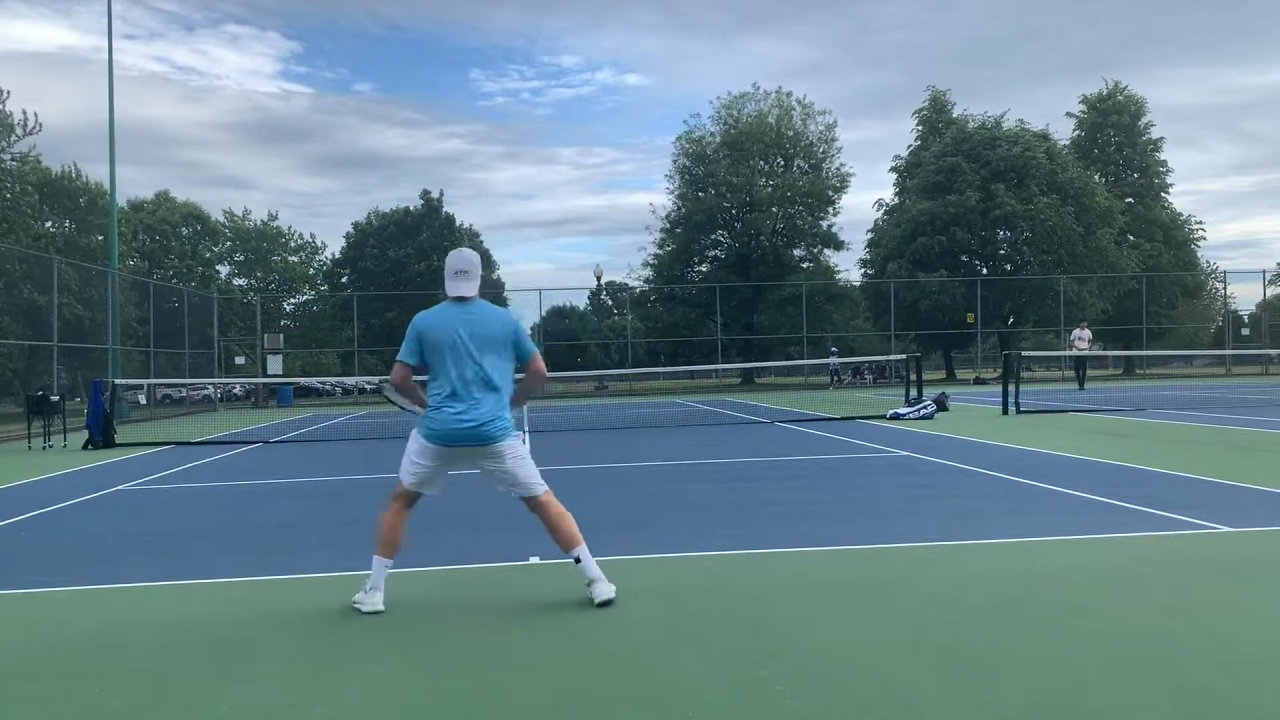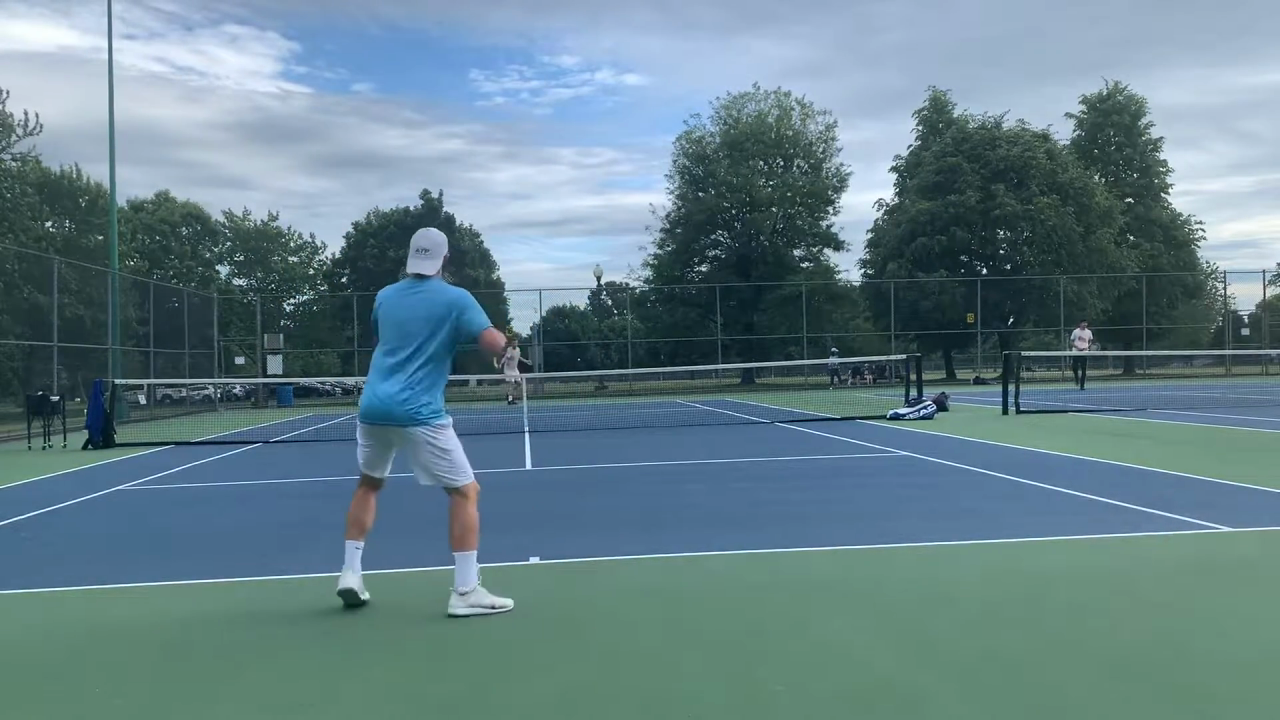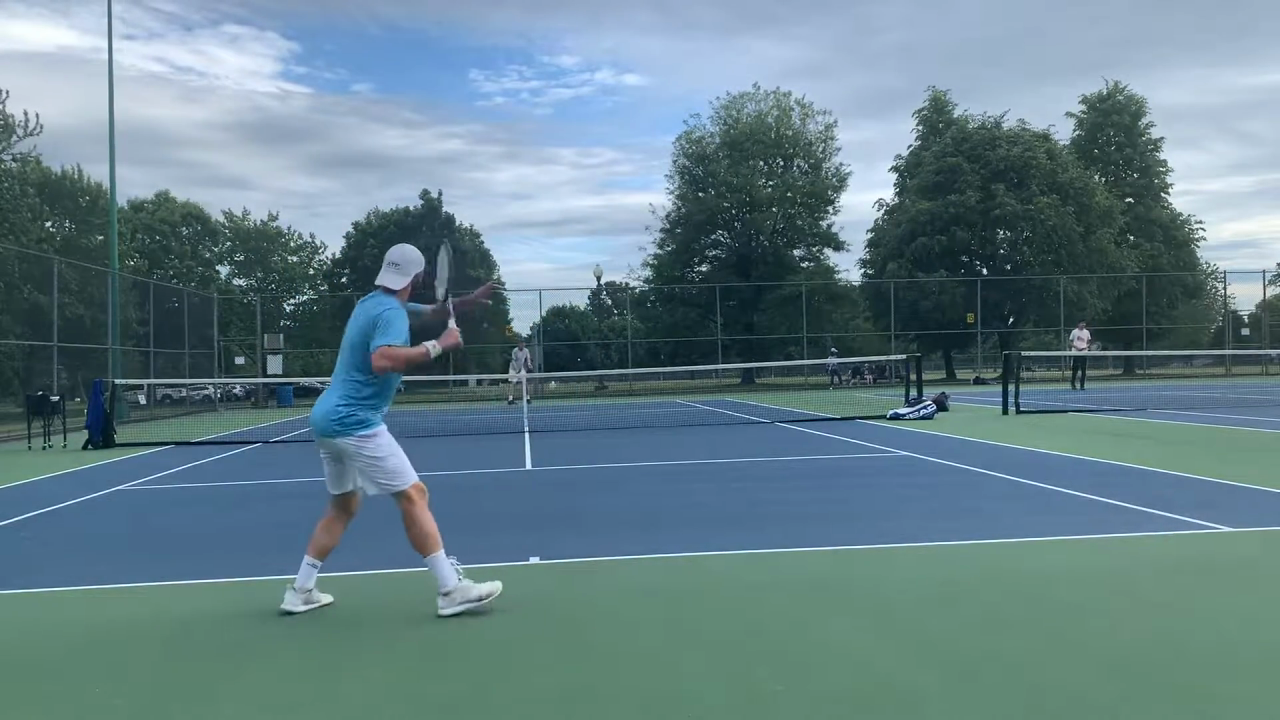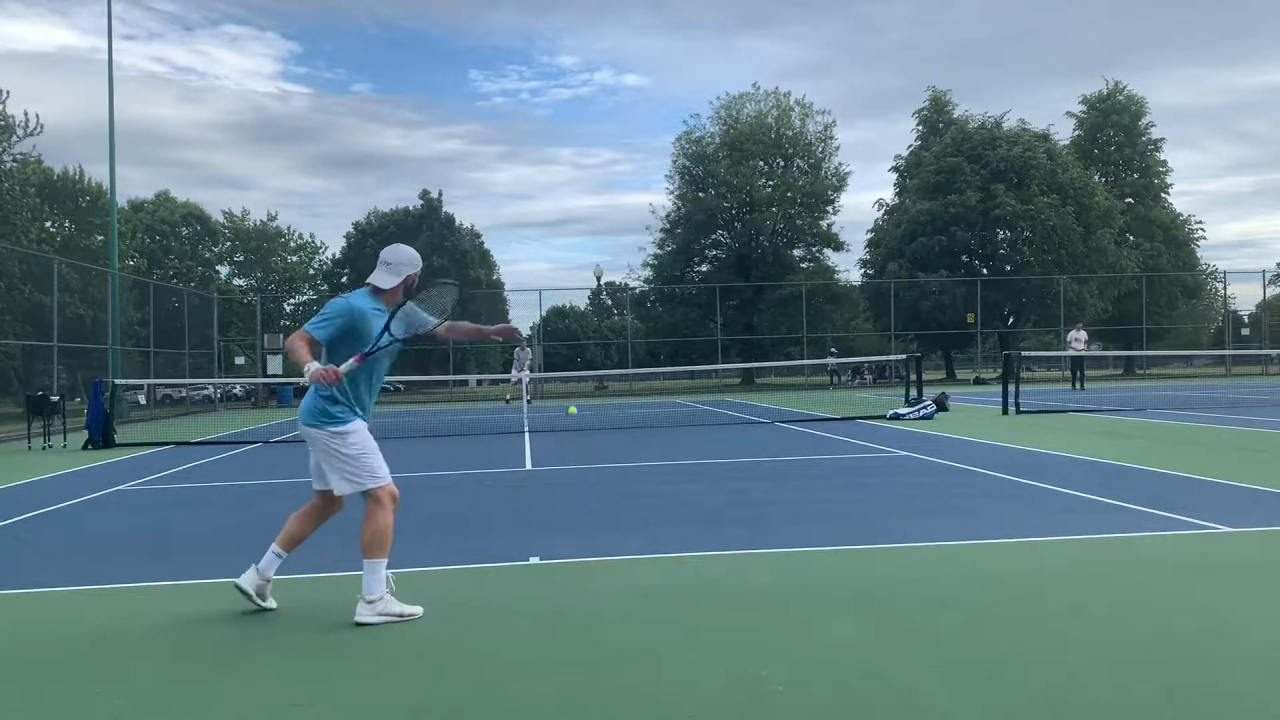
dt=0.3s
person 1, frame 1
left shoulder: (423, 322)
right shoulder: (506, 320)
left elbow: (399, 378)
right elbow: (538, 372)
left hip: (439, 433)
right hip: (493, 433)
left knee: (401, 501)
right knee: (544, 502)
left ankle: (374, 590)
right ankle: (595, 580)
person 1, frame 2
left shoulder: (385, 296)
right shoulder: (457, 298)
right elbow: (496, 345)
right wrist: (502, 335)
left hip: (373, 409)
right hip: (420, 415)
left knee: (367, 487)
right knee: (465, 494)
left ankle: (351, 574)
right ankle: (466, 591)
person 1, frame 3
left shoulder: (375, 303)
right shoulder: (390, 313)
left elbow: (429, 313)
right elbow: (382, 363)
left wrist: (472, 299)
right wrist: (436, 347)
left hip: (328, 421)
right hip: (355, 424)
left knee: (344, 507)
right knee: (413, 496)
left ankle: (301, 590)
right ankle: (451, 589)
person 1, frame 4
left shoulder: (399, 310)
right shoulder: (350, 306)
left elbow: (445, 330)
right elbow: (295, 341)
left wrist: (489, 331)
right wrist: (312, 369)
left hip: (331, 419)
right hip: (333, 419)
left knee: (325, 502)
right knee: (383, 498)
left ankle: (260, 575)
right ankle: (373, 600)
